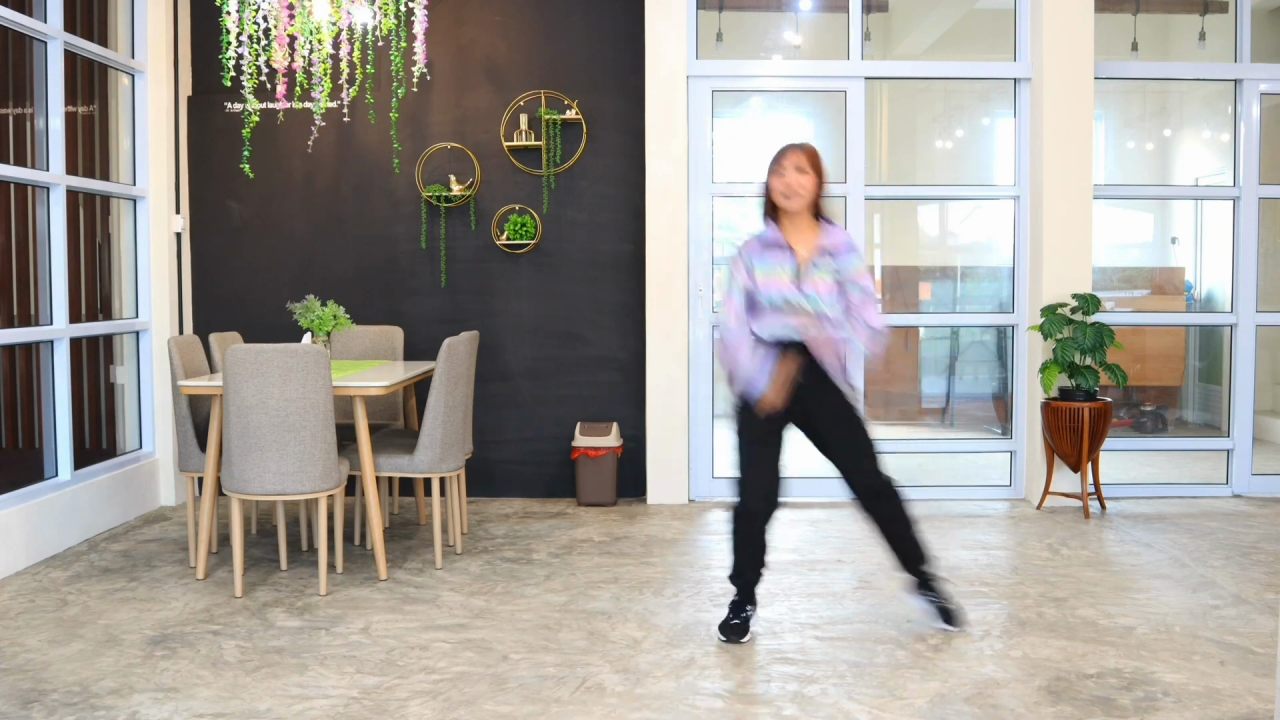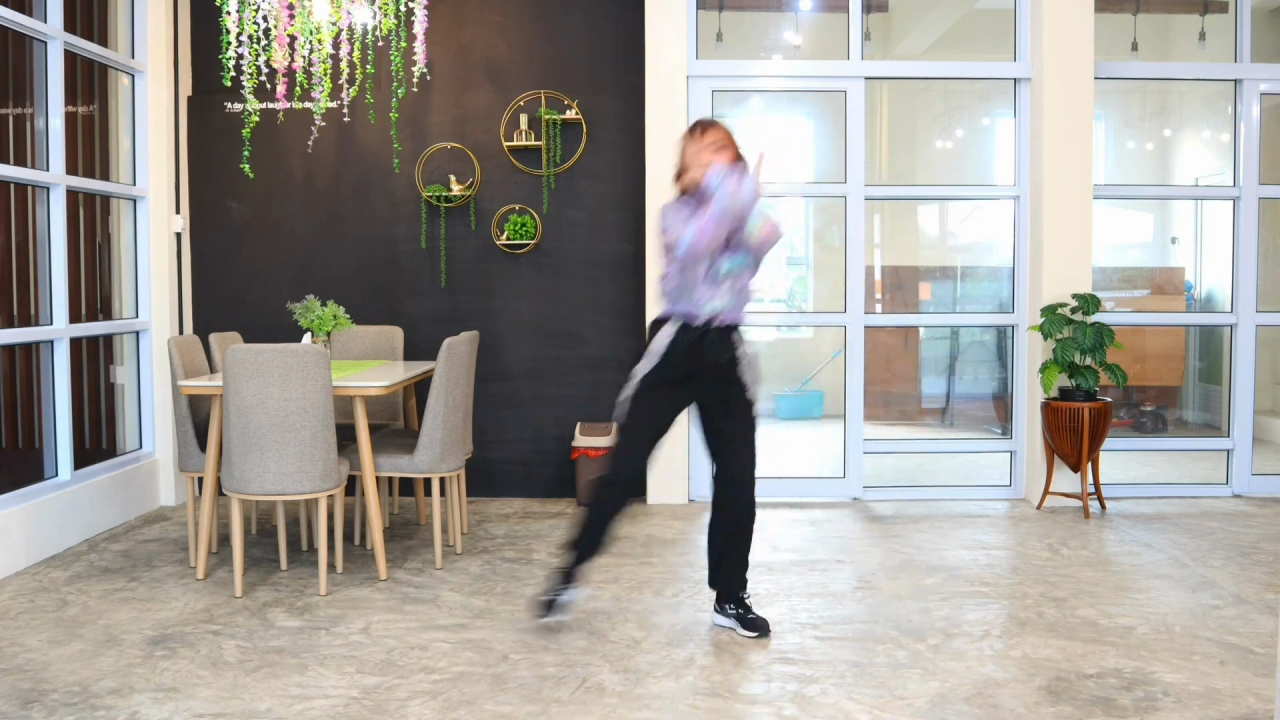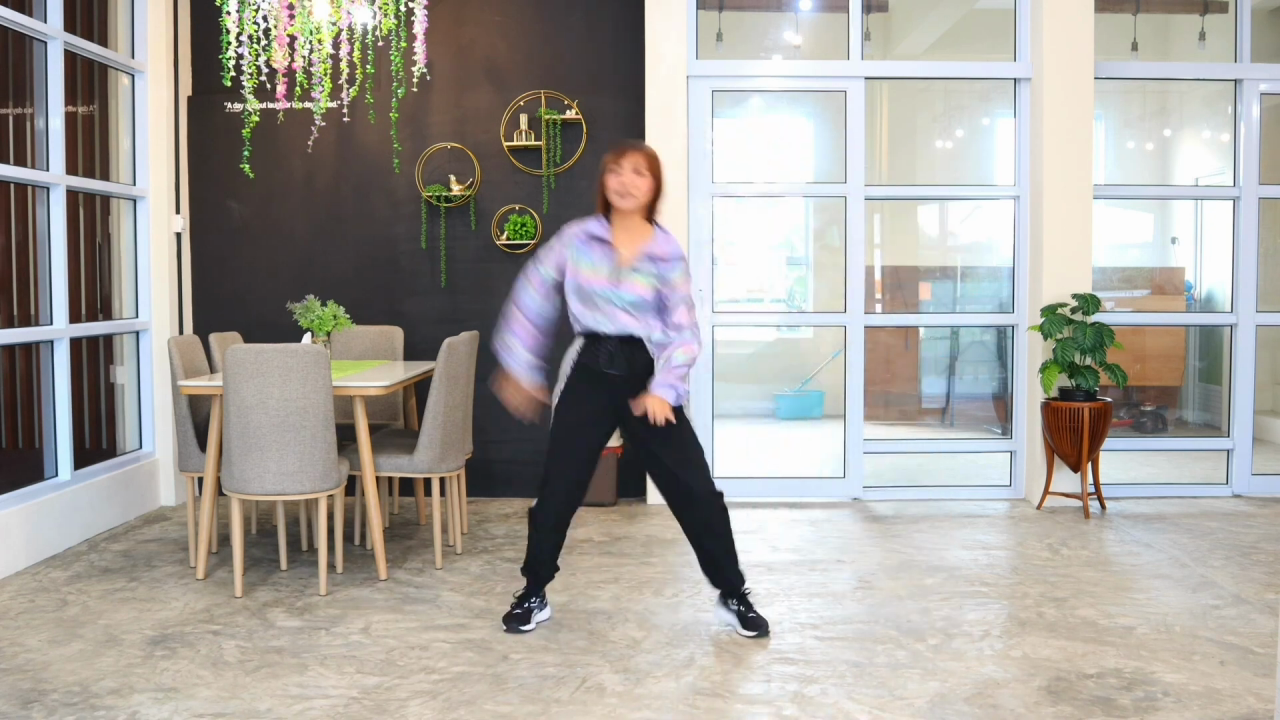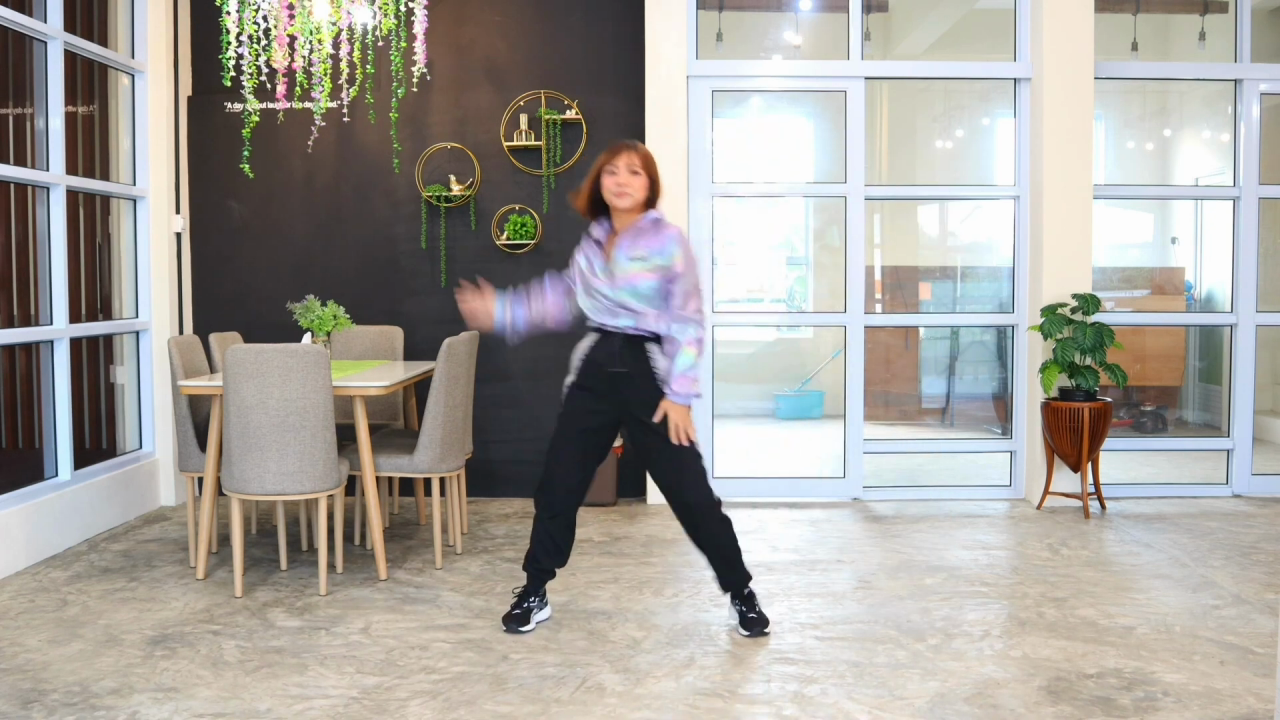
dt=0.3s
person 1, frame 1
left shoulder: (844, 248)
right shoulder: (753, 252)
left elbow: (869, 323)
right elbow: (732, 324)
left wrist: (833, 345)
right wrist: (753, 376)
left hip: (821, 380)
right hip: (765, 384)
left knee: (873, 487)
right knee: (757, 496)
left ankle: (924, 579)
right ankle: (743, 597)
person 1, frame 2
left shoulder: (740, 207)
right shoulder: (678, 216)
left elbow: (762, 234)
right elbow: (700, 239)
left wrist: (718, 181)
right wrist: (737, 186)
left hip: (723, 356)
right hip: (672, 350)
left knee: (736, 488)
right knee: (622, 471)
left ankle: (730, 598)
right ankle: (571, 574)
person 1, frame 3
left shoulder: (667, 254)
right shoulder: (577, 238)
left elbow: (684, 330)
right elbow: (534, 296)
left wrist: (666, 390)
right wrist: (519, 366)
left hip: (646, 374)
right hip: (588, 374)
left knee: (694, 492)
right knee: (557, 490)
left ankle: (732, 593)
right ankle: (533, 591)
person 1, frame 4
left shoulder: (667, 240)
right shoulder: (592, 243)
left elbow: (688, 320)
right elbow: (560, 301)
left wrist: (681, 394)
right wrist: (500, 312)
left hip: (648, 373)
right hip: (596, 371)
left knee: (692, 494)
right knee: (558, 486)
left ankle: (741, 593)
right ankle: (535, 592)
